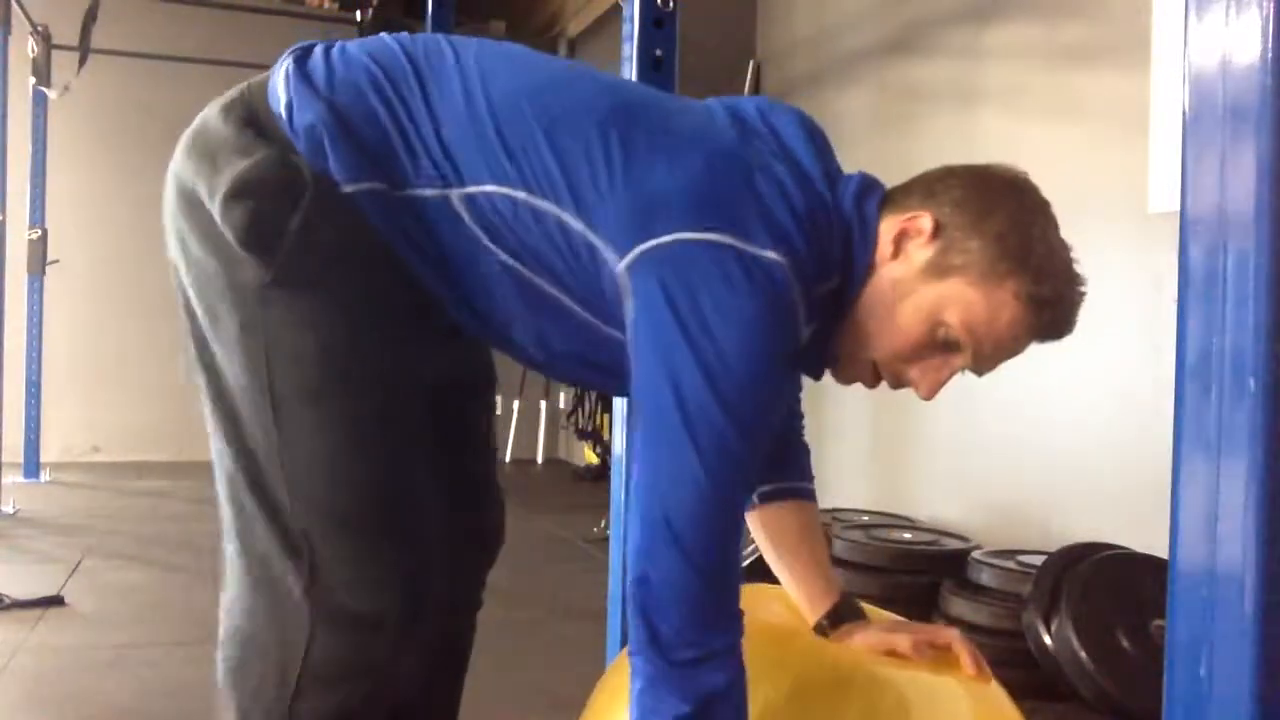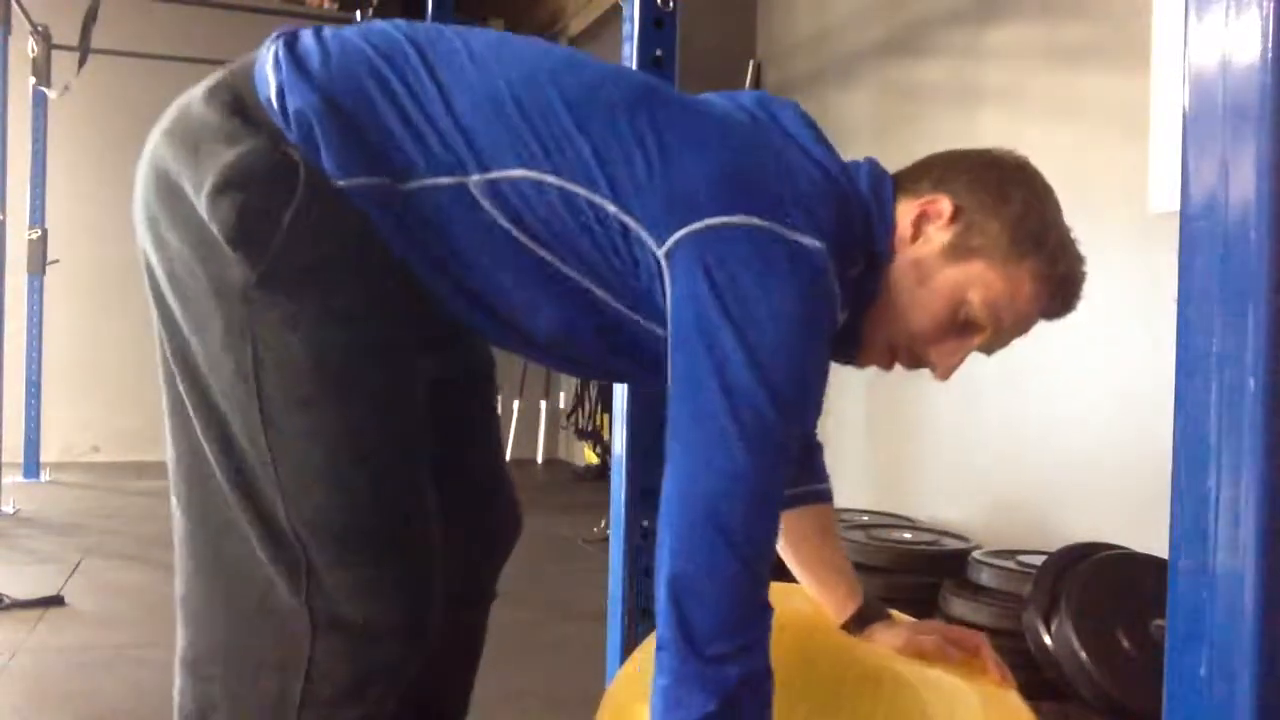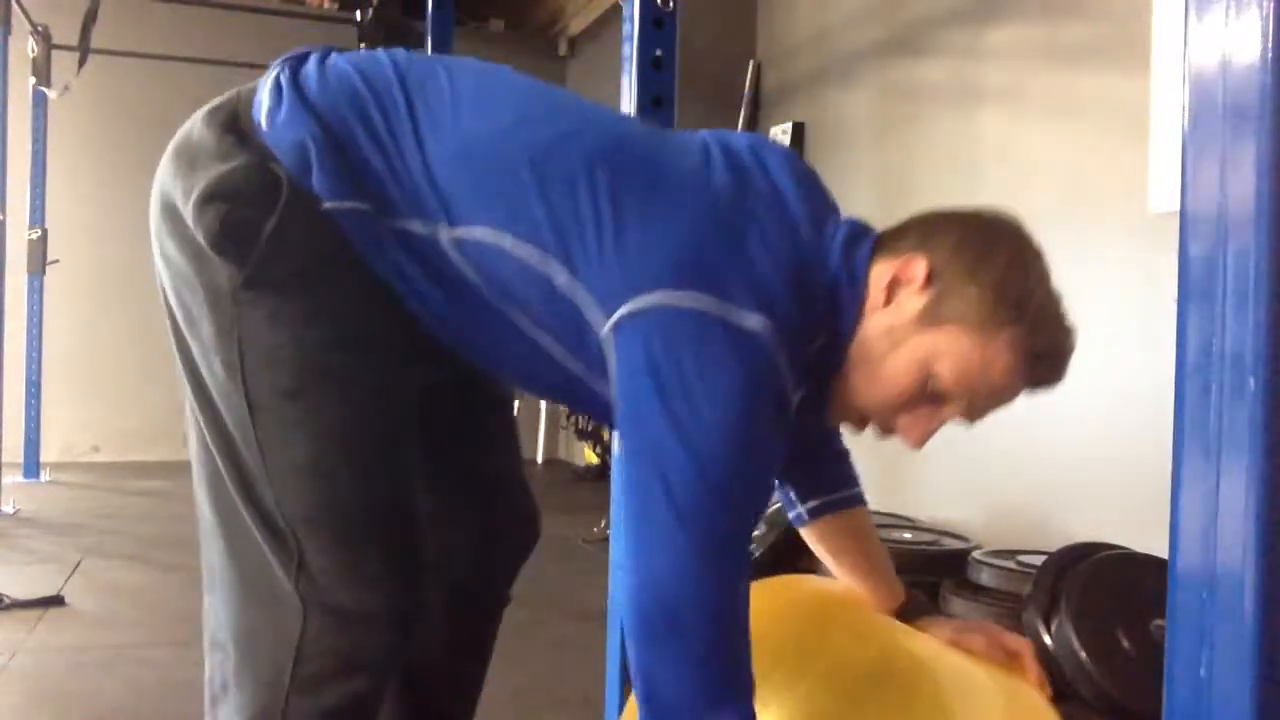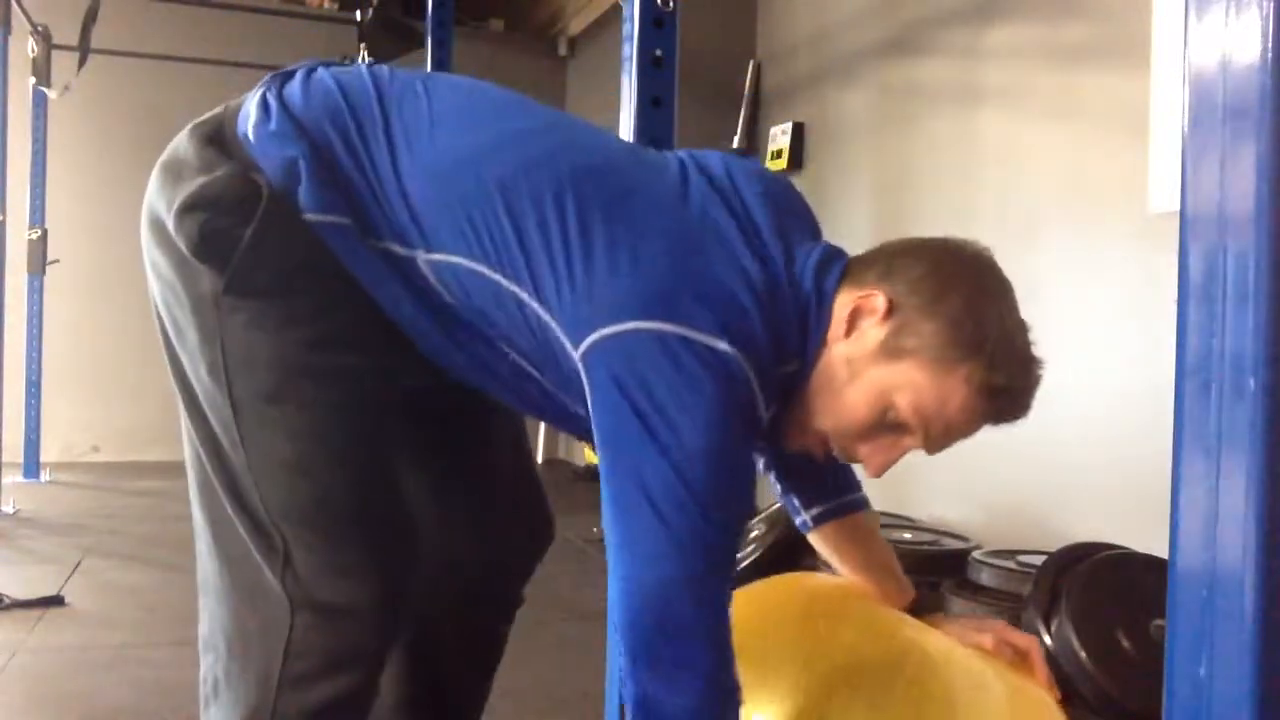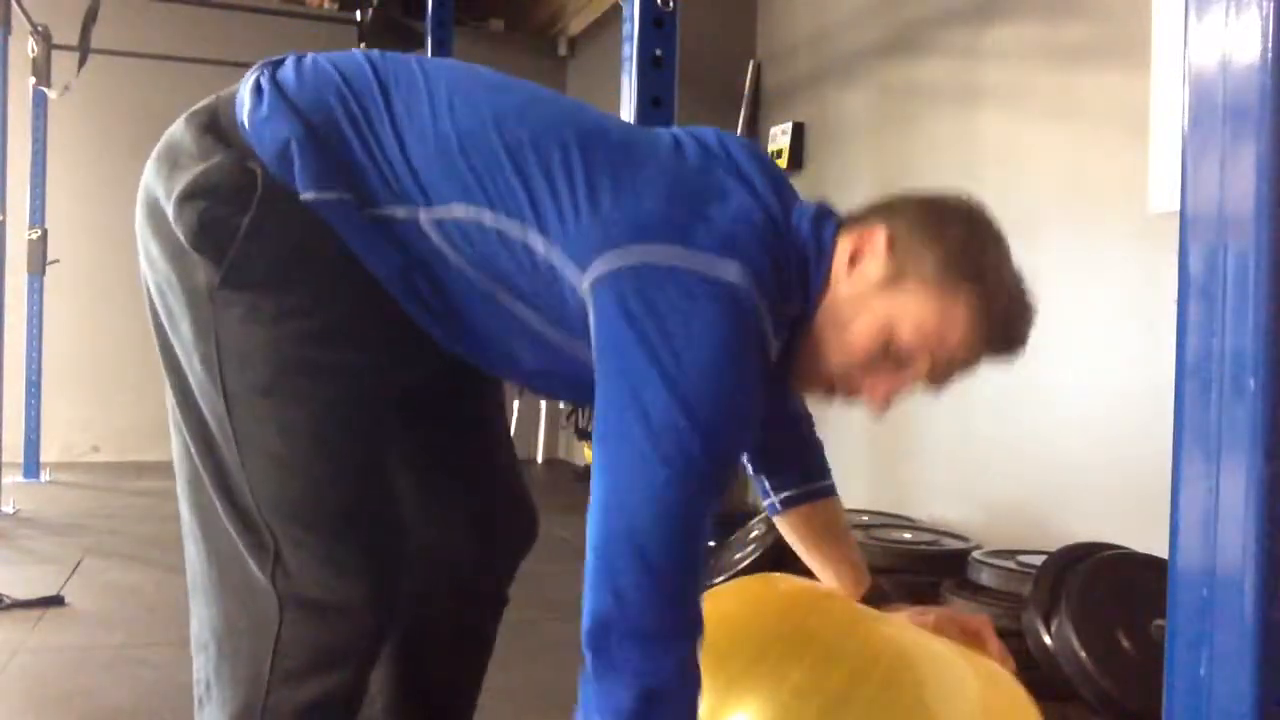
dt=0.3s
person 1, frame 1
left shoulder: (805, 192)
right shoulder: (730, 285)
left elbow: (756, 440)
right elbow: (677, 604)
left wrist: (838, 618)
left hip: (391, 232)
right hip: (277, 183)
left knee: (446, 551)
right knee: (343, 591)
person 1, frame 2
left shoulder: (806, 184)
right shoulder: (769, 272)
left elbow: (768, 441)
right elbow: (707, 591)
left wrist: (862, 620)
left hip: (365, 207)
right hip: (255, 174)
left knee: (458, 546)
right knee: (332, 602)
person 1, frame 3
left shoulder: (807, 235)
right shoulder: (713, 347)
left elbow: (799, 432)
left wrist: (909, 618)
left hip: (387, 220)
right hip: (263, 191)
left knee: (477, 540)
right knee: (336, 594)
person 1, frame 4
left shoulder: (784, 248)
right shoulder: (685, 371)
left elbow: (797, 445)
left wrist: (912, 614)
left hip: (383, 226)
right hip: (253, 205)
left knee: (488, 542)
right knee: (330, 591)
person 1, frame 5
left shoulder: (771, 228)
right shoulder: (696, 304)
left elbow: (773, 431)
right elbow: (636, 633)
left wrist: (868, 604)
left hip: (379, 243)
right hip: (251, 197)
left knee: (470, 541)
right knee: (320, 583)
